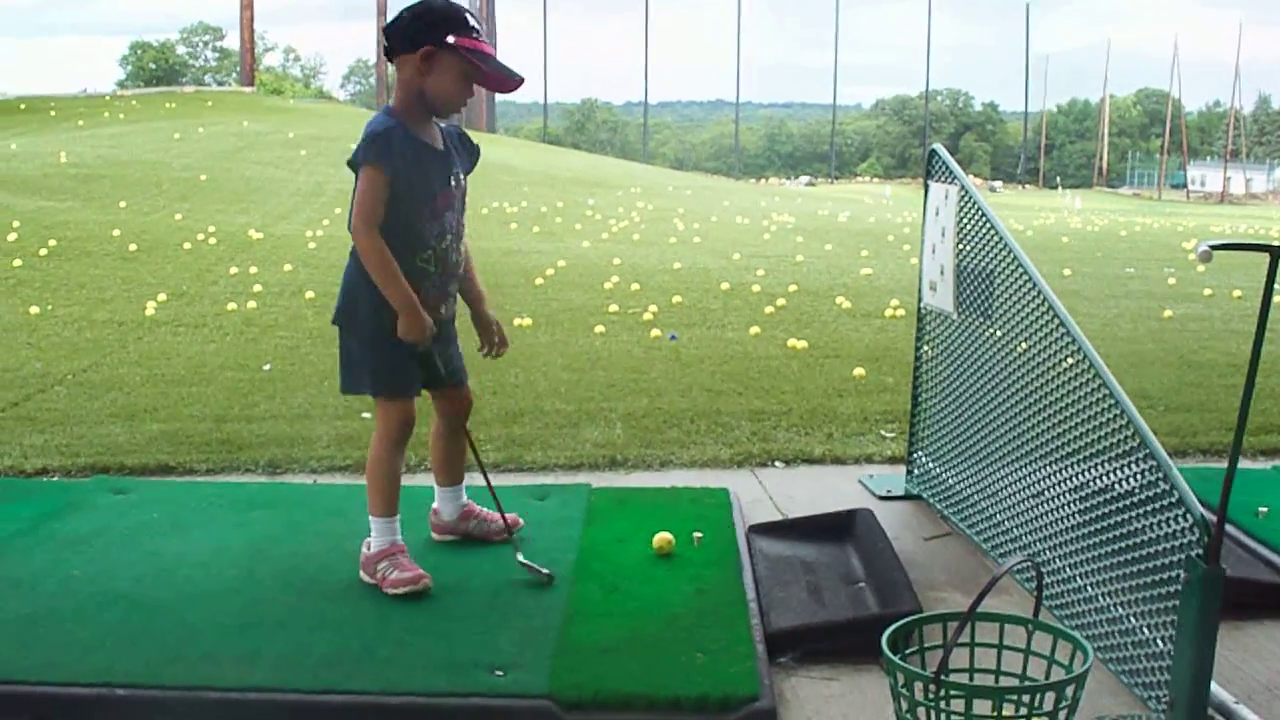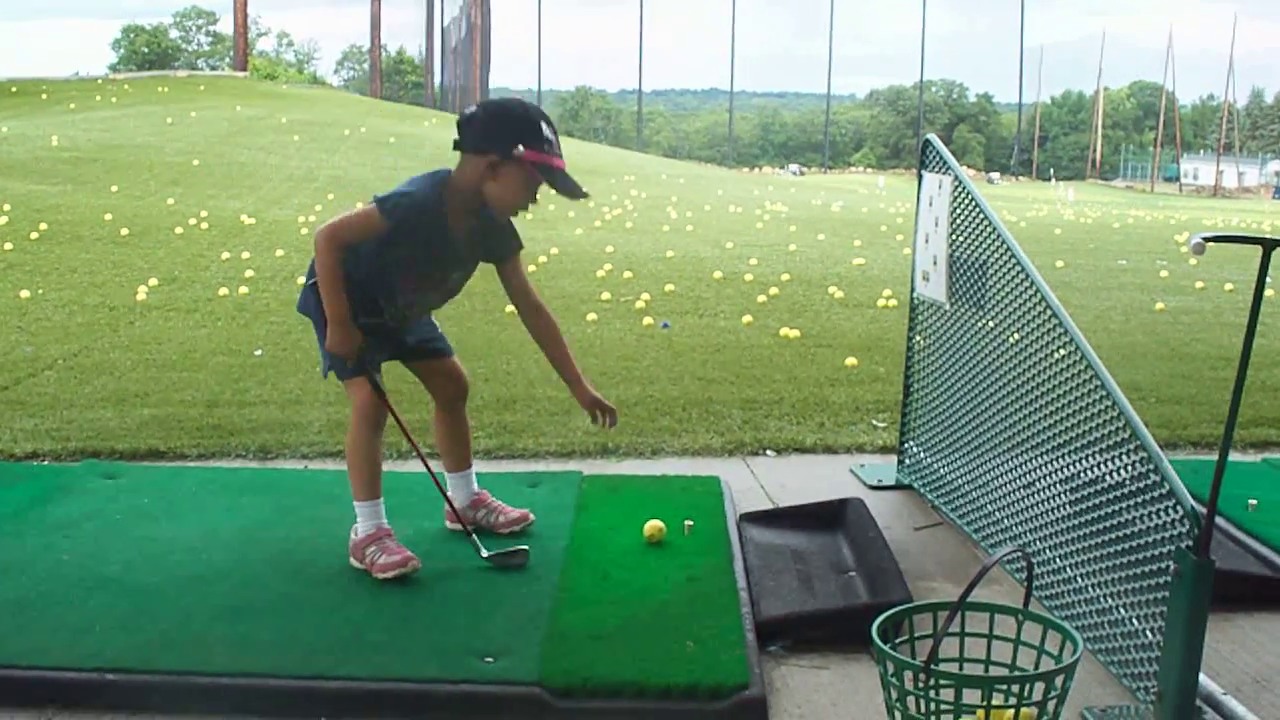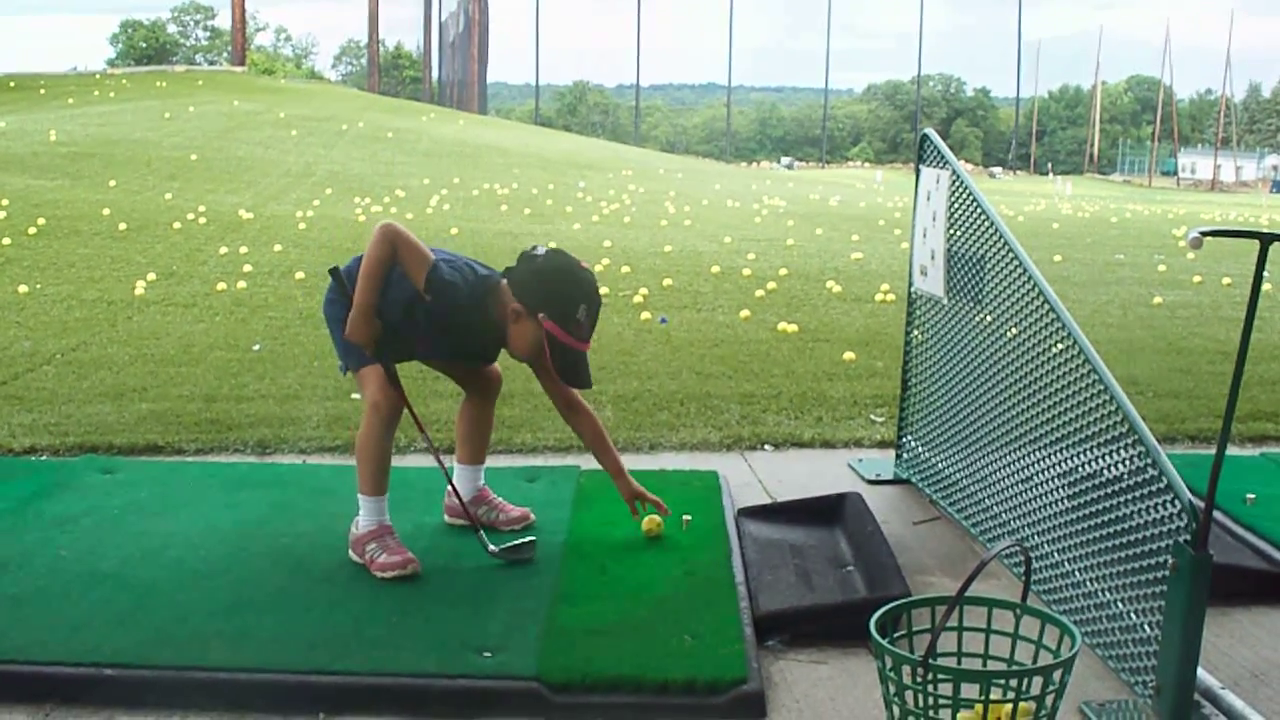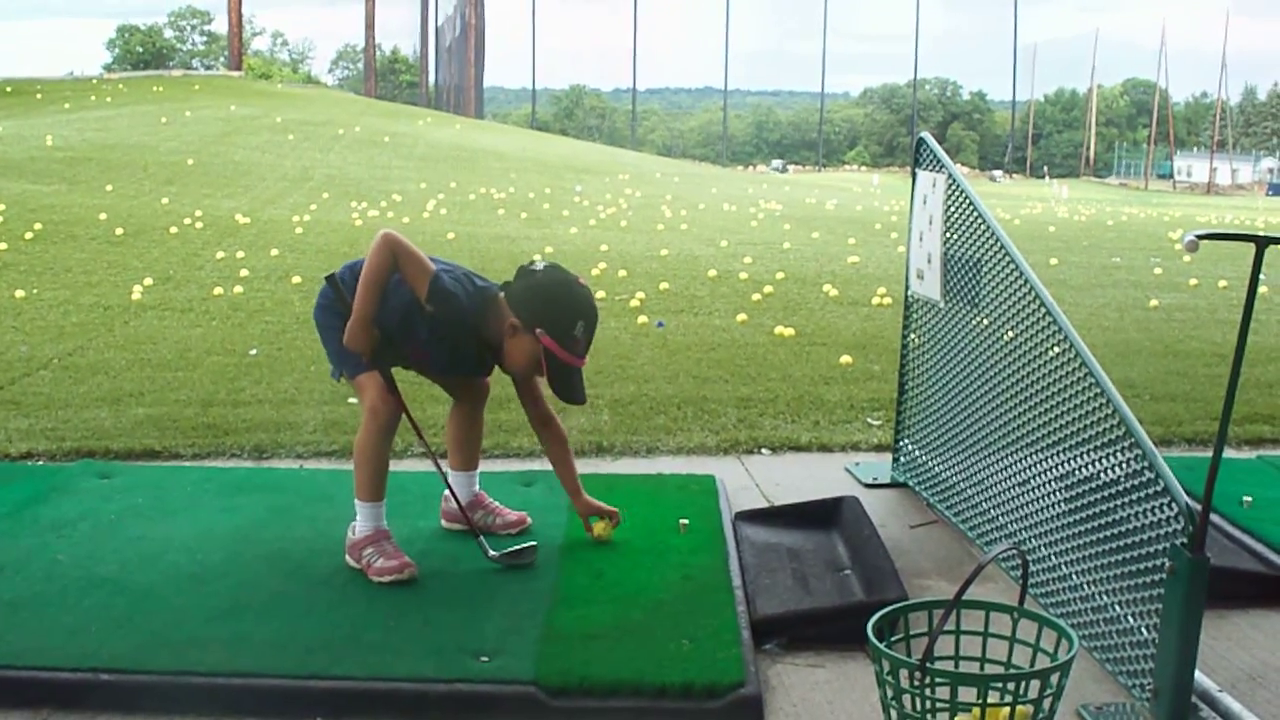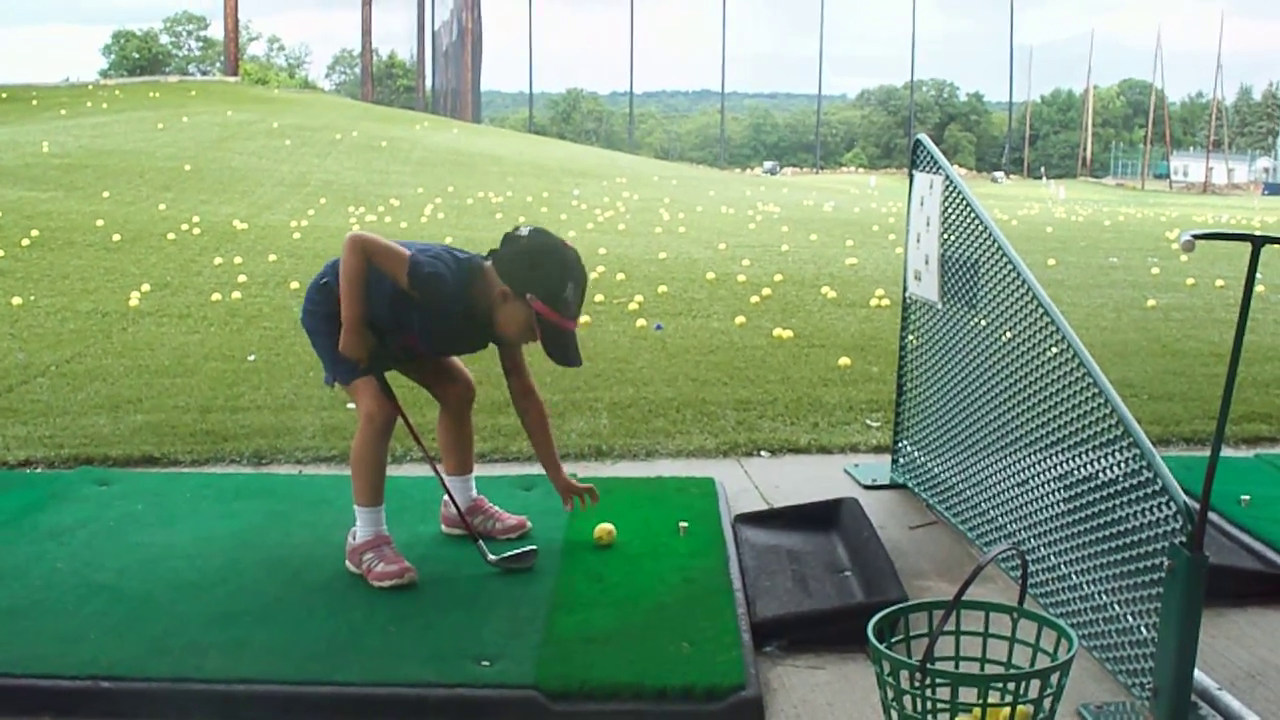
dt=0.4s
person 1, frame 1
left shoulder: (452, 142)
right shoulder: (386, 138)
right elbow: (364, 230)
left wrist: (481, 308)
right wrist: (406, 309)
left hip: (431, 309)
right hip: (381, 308)
left knee: (458, 403)
right knee: (397, 417)
left ankle: (451, 509)
right ankle: (380, 547)
person 1, frame 2
left shoulder: (492, 229)
right shoulder: (417, 204)
left elbow: (531, 308)
right elbow: (328, 237)
left wrist: (579, 385)
right wrist: (338, 323)
left hip: (401, 308)
right hip: (346, 302)
left knee: (452, 382)
right knee: (368, 402)
left ankle: (465, 500)
right ankle: (368, 533)
person 1, frame 3
left shoulder: (522, 323)
right shoulder: (455, 292)
left elbow: (571, 406)
right elbow: (386, 232)
left wrist: (622, 479)
right wrist: (362, 315)
left hip: (413, 312)
right hip: (358, 301)
left knee: (486, 380)
right knee: (384, 396)
left ankle: (467, 494)
right ankle: (368, 528)
person 1, frame 4
left shoulder: (507, 341)
right shoulder: (456, 304)
left elbow: (545, 423)
right elbow: (387, 242)
left wrist: (578, 498)
right wrist: (361, 321)
left hip: (399, 317)
right hip: (347, 308)
left knee: (472, 389)
right knee: (382, 403)
left ankle: (463, 498)
right ankle: (366, 533)
person 1, frame 5
left shoulder: (497, 313)
right shoulder: (441, 281)
left elbow: (524, 393)
right elbow: (355, 243)
left wrist: (558, 476)
right wrist: (352, 328)
left hip: (391, 317)
right hip: (336, 308)
left knee: (458, 389)
right knee: (378, 408)
left ankle: (463, 504)
right ankle: (366, 538)
